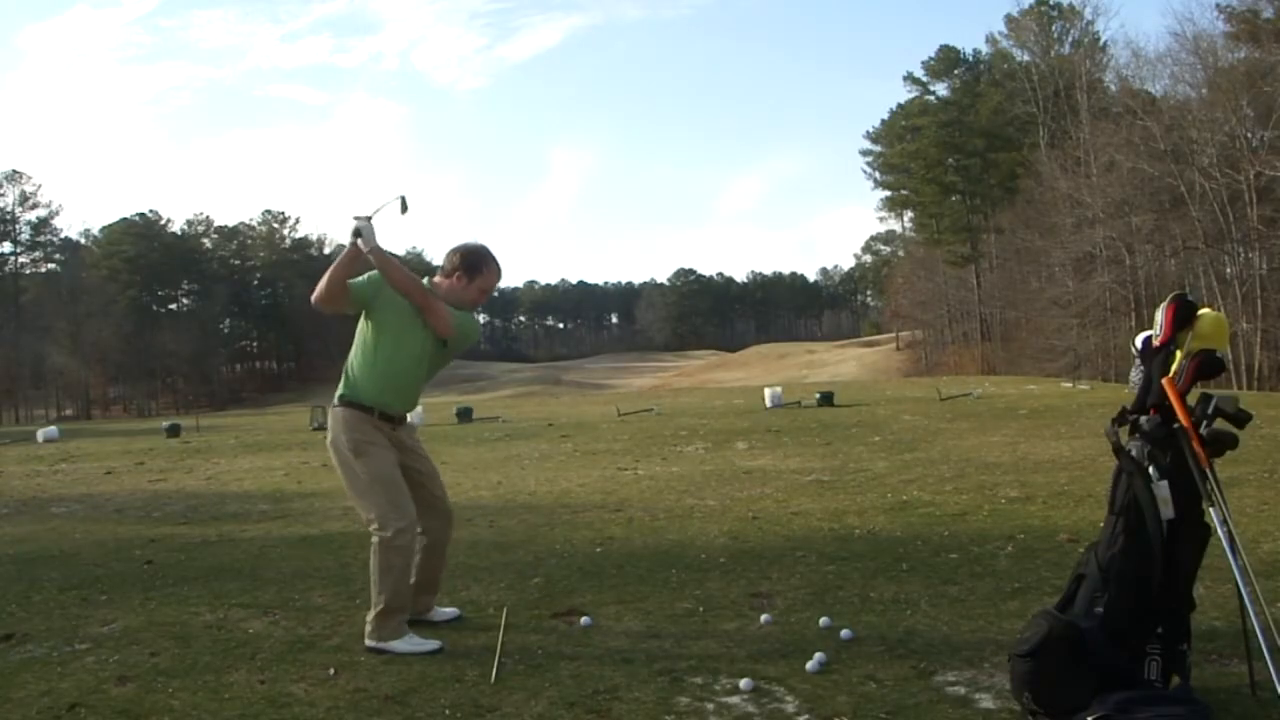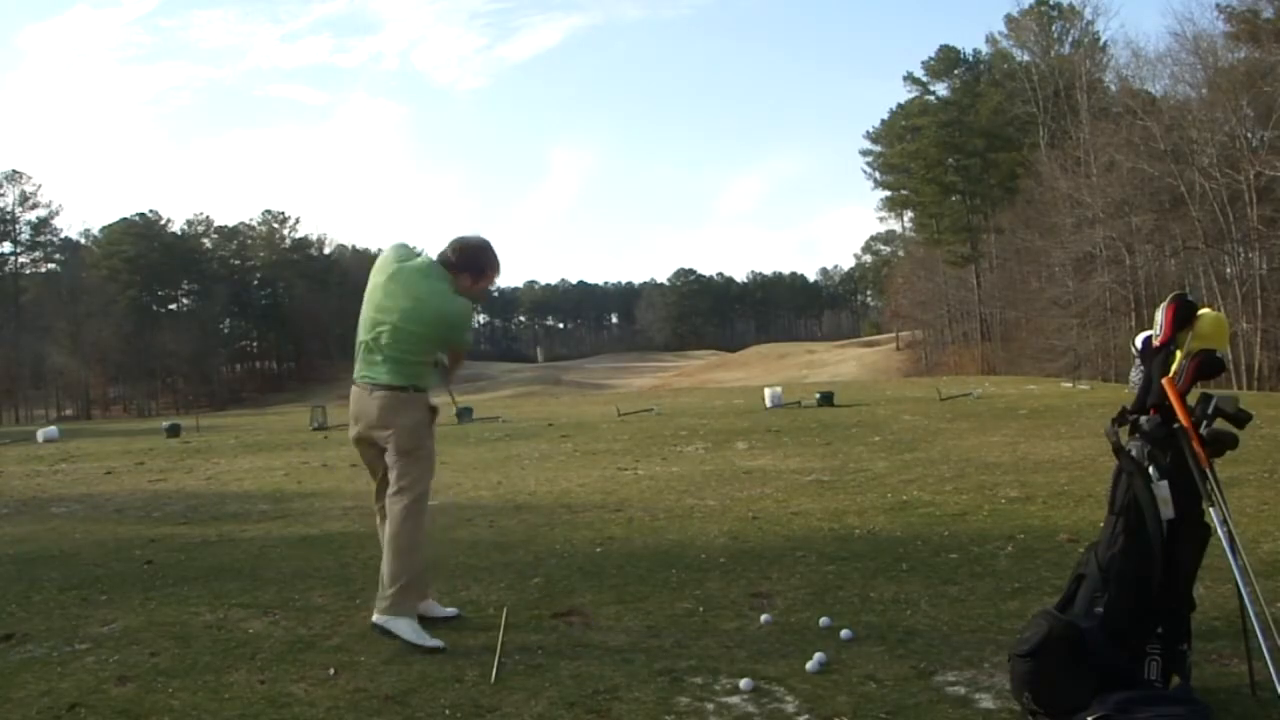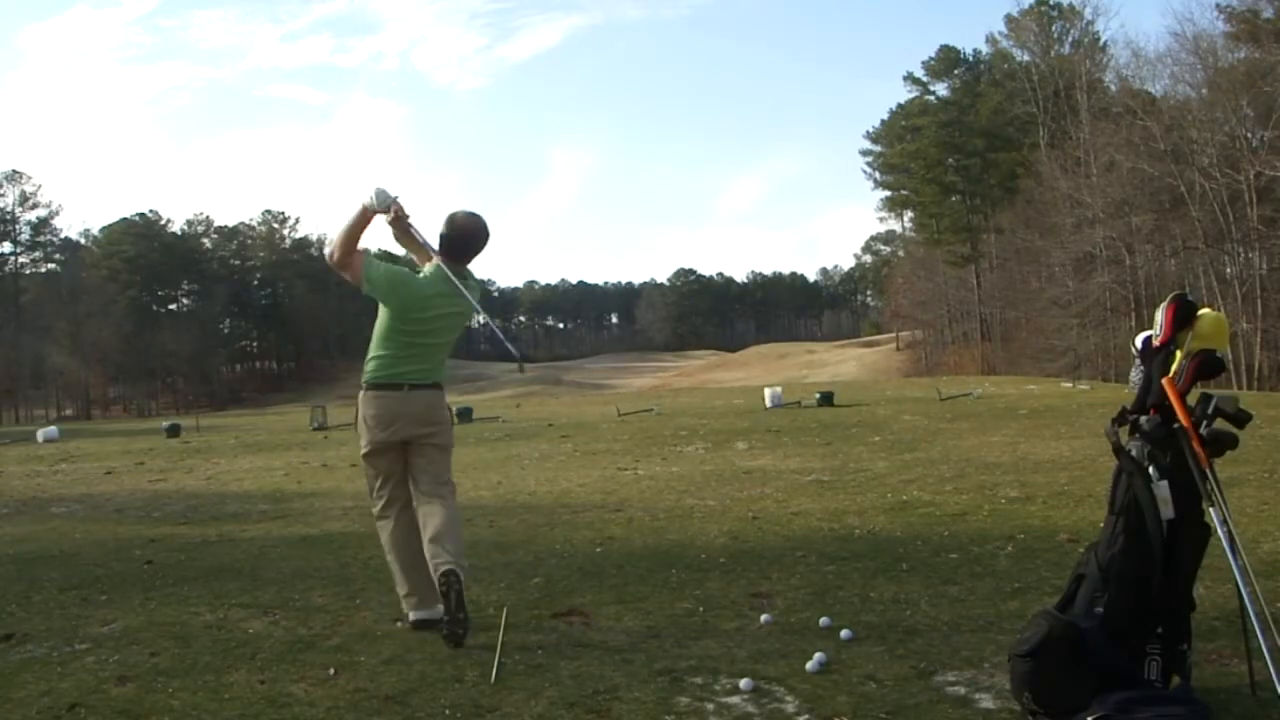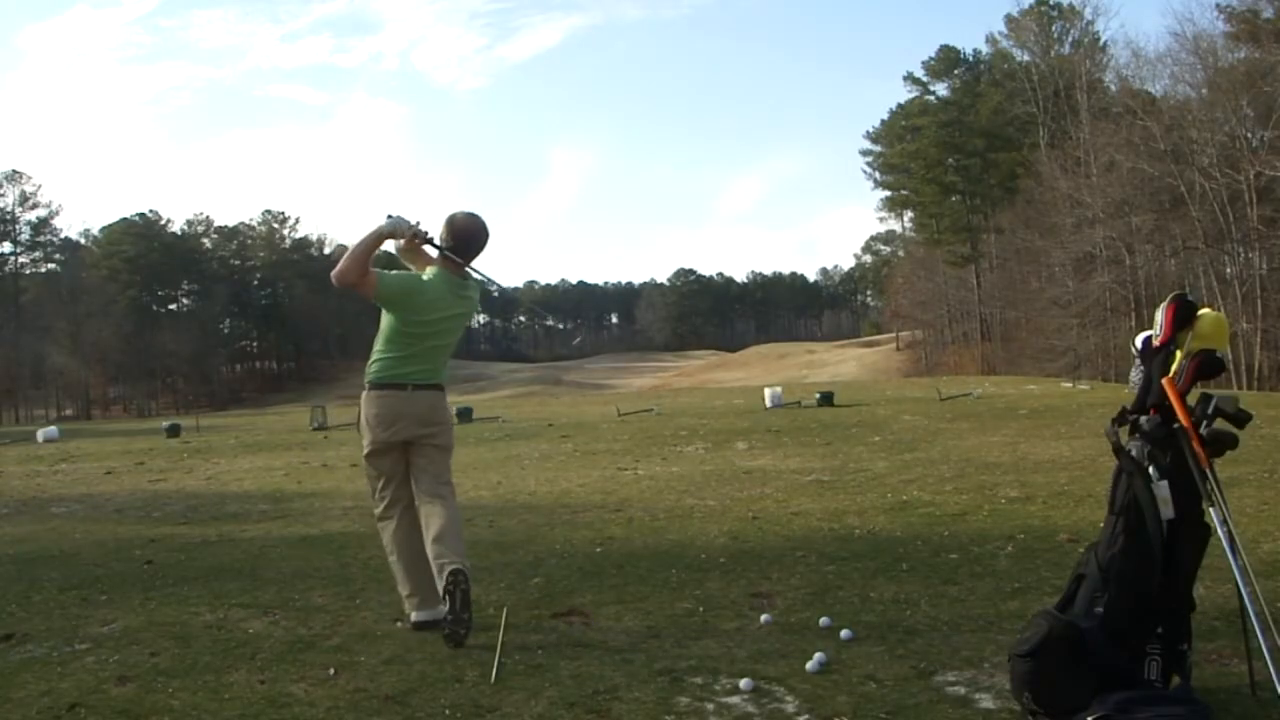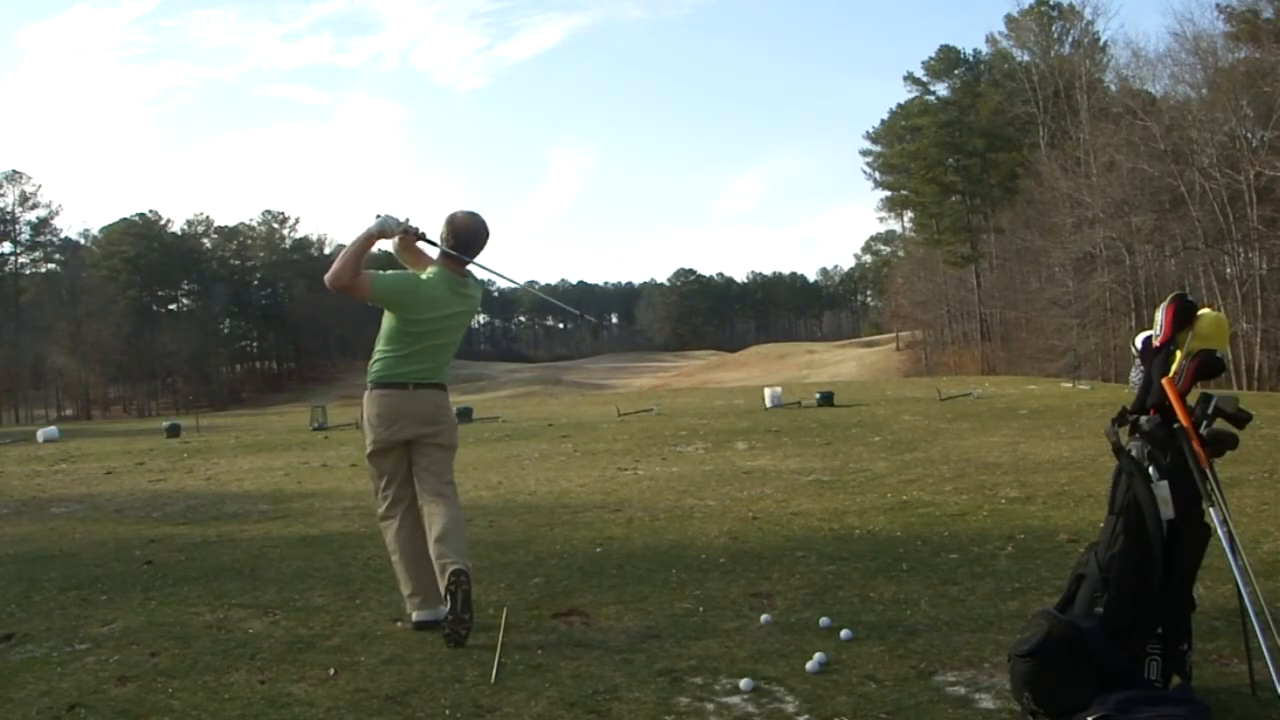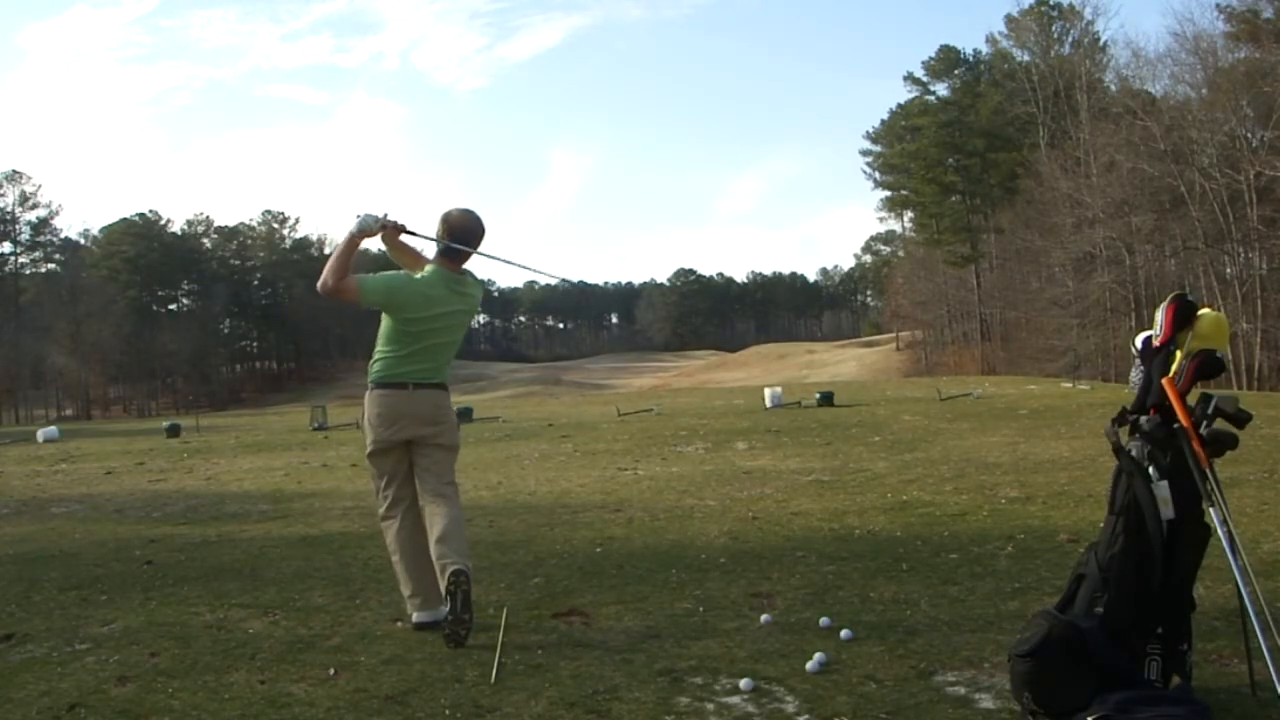
dt=0.3s
person 1, frame 1
left shoulder: (465, 327)
right shoulder: (383, 284)
left elbow: (420, 301)
right elbow: (323, 300)
left wrist: (376, 253)
right wrist: (354, 250)
left hip: (396, 426)
right hip: (355, 424)
left knee: (437, 513)
right knee: (395, 522)
left ankle: (418, 602)
right ankle: (385, 629)
person 1, frame 2
left shoulder: (392, 260)
right shoulder: (457, 311)
right elbow: (450, 362)
left hip: (363, 400)
right hip: (402, 405)
left knee: (391, 499)
right knee: (408, 501)
left ankle: (411, 596)
right ankle: (395, 609)
person 1, frame 3
left shoulder: (404, 286)
right shoulder: (468, 290)
left elbow: (336, 257)
right elbow: (434, 261)
left wrist: (371, 209)
right wrist: (403, 226)
left hip: (381, 402)
right hip: (429, 402)
left knee: (392, 505)
right knee: (436, 494)
left ankle: (420, 603)
right ankle: (446, 570)
person 1, frame 4
left shoulder: (412, 289)
right shoulder: (469, 291)
left elbow: (343, 276)
right elbow: (432, 266)
left wrist: (385, 230)
right wrist: (409, 243)
left hip: (383, 403)
right hip: (430, 402)
left knee: (393, 506)
right knee: (436, 495)
left ankle: (422, 604)
right ankle: (452, 570)
person 1, frame 5
left shoulder: (410, 288)
right shoulder: (471, 290)
left elbow: (336, 280)
right elbow: (433, 268)
left wrist: (374, 232)
right wrist: (405, 244)
left hip: (386, 402)
right hip: (433, 402)
left knee: (397, 506)
right knee: (438, 494)
left ankle: (423, 604)
right ankle: (453, 570)
person 1, frame 6
left shoulder: (403, 288)
right shoulder: (471, 290)
left elbow: (328, 286)
right elbow: (430, 269)
left wrist: (357, 233)
right wrist: (393, 240)
left hip: (386, 402)
right hip: (434, 402)
left knee: (397, 506)
right knee: (440, 495)
left ankle: (424, 605)
right ankle: (454, 570)
